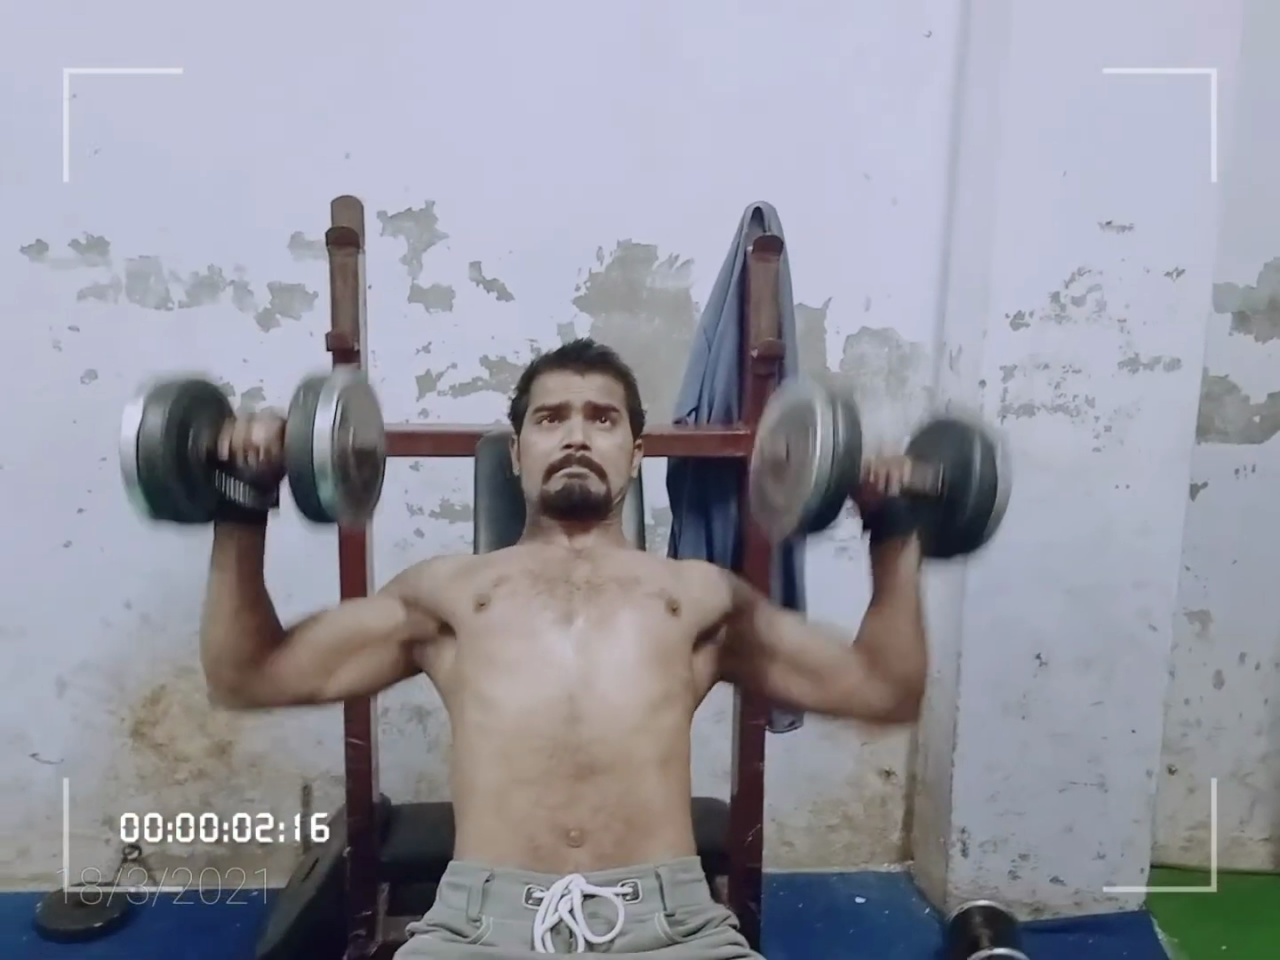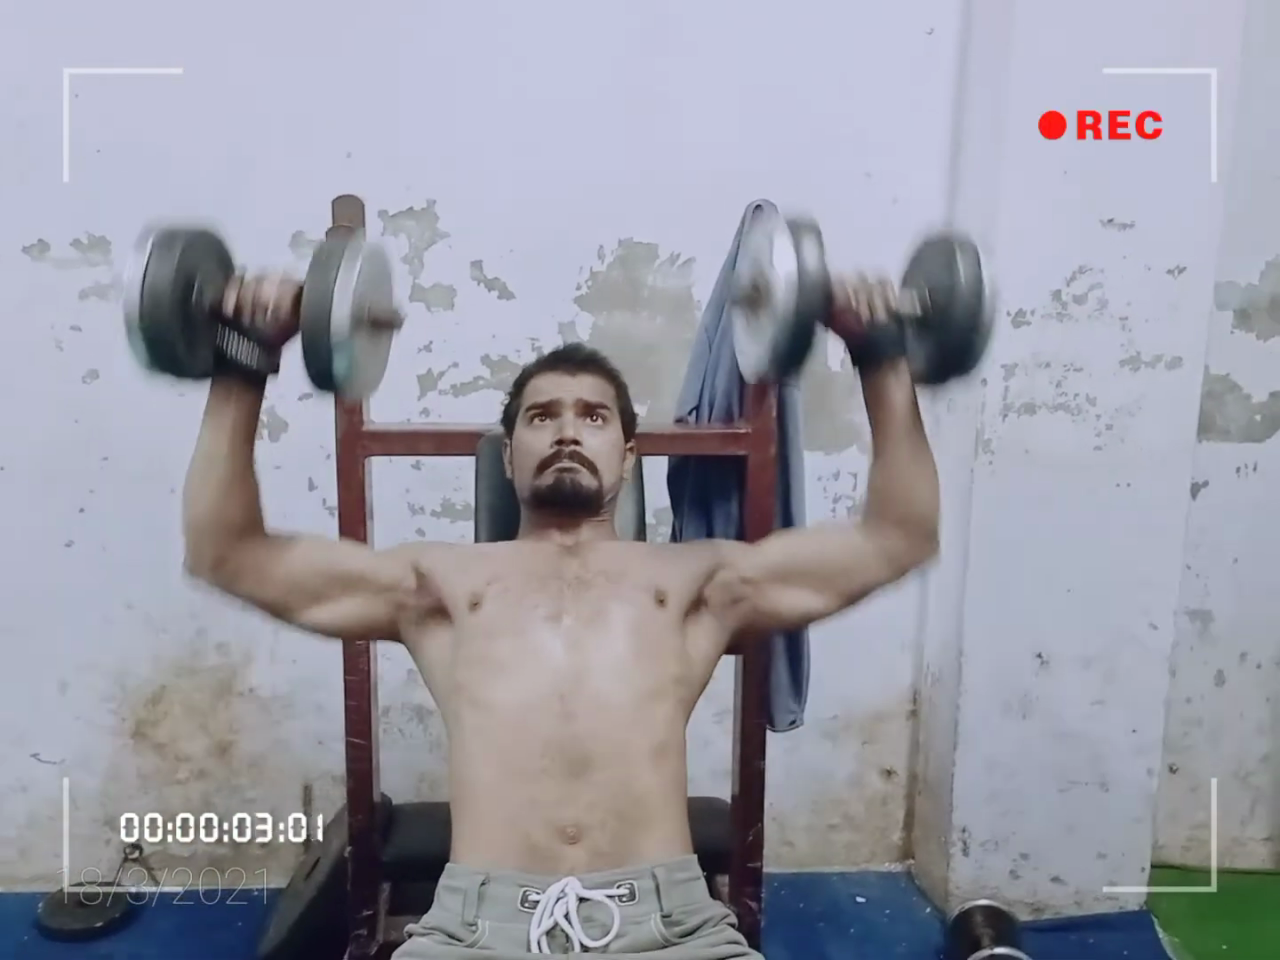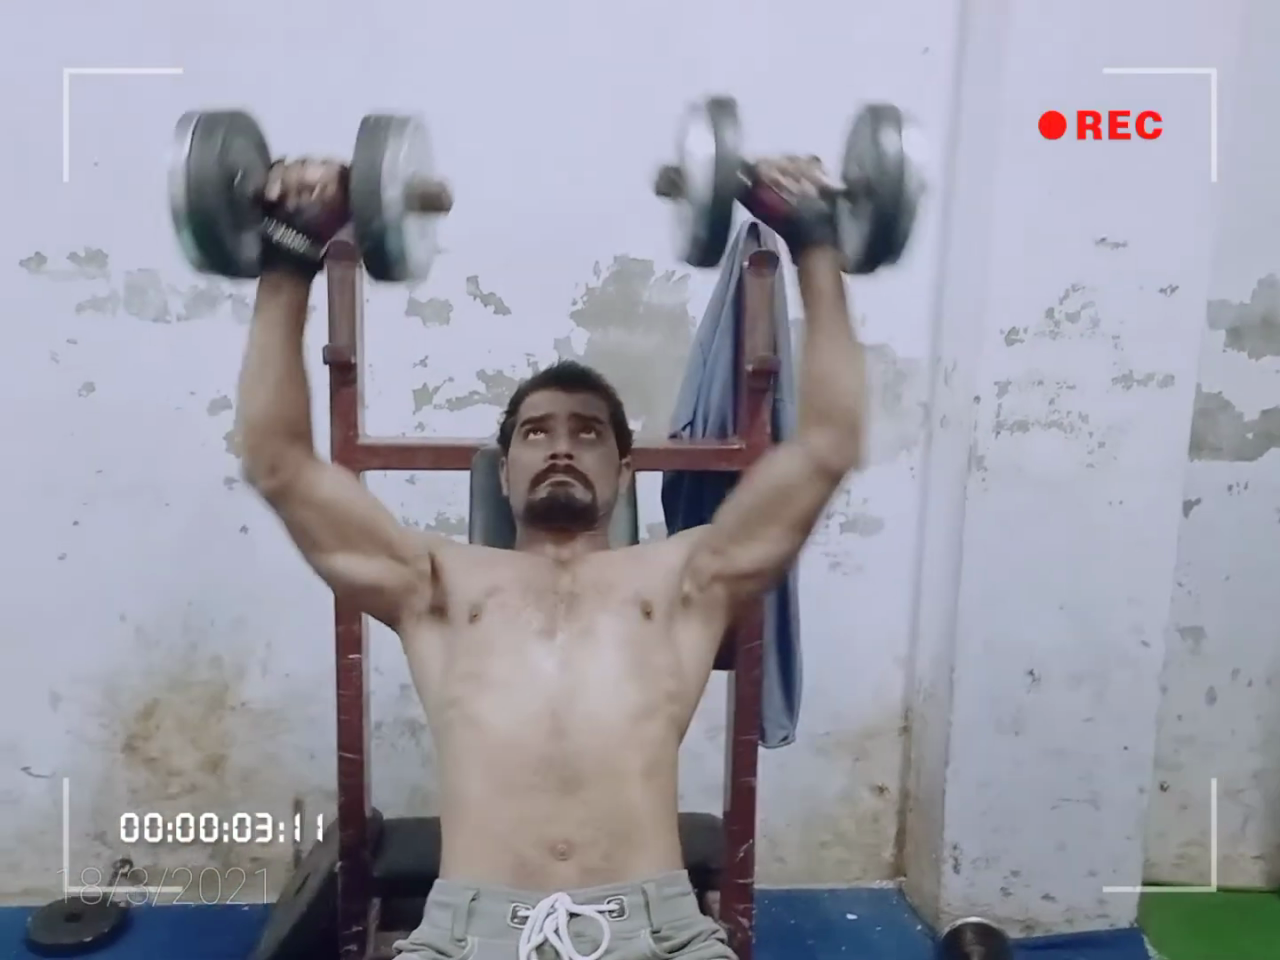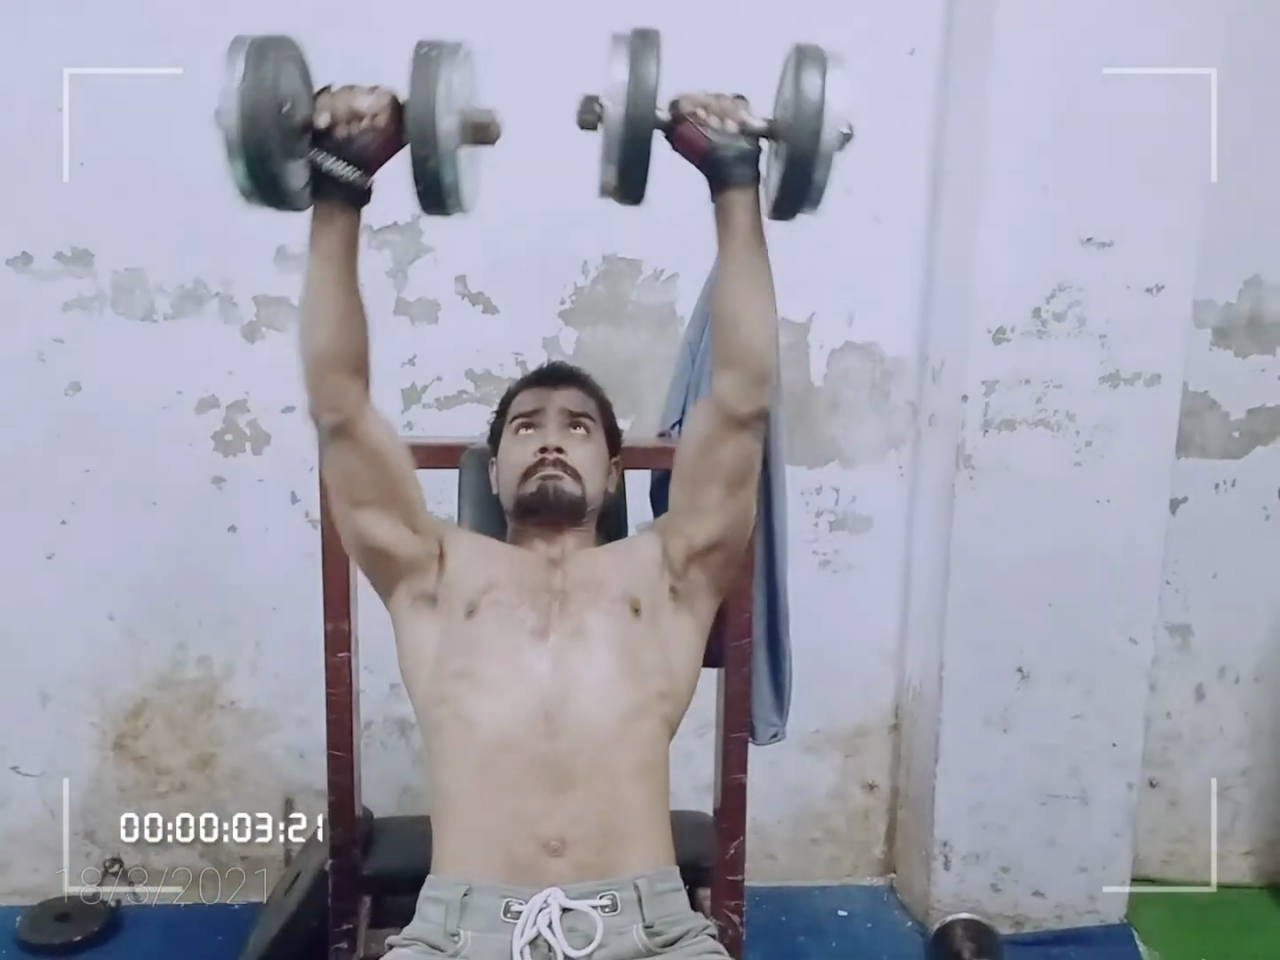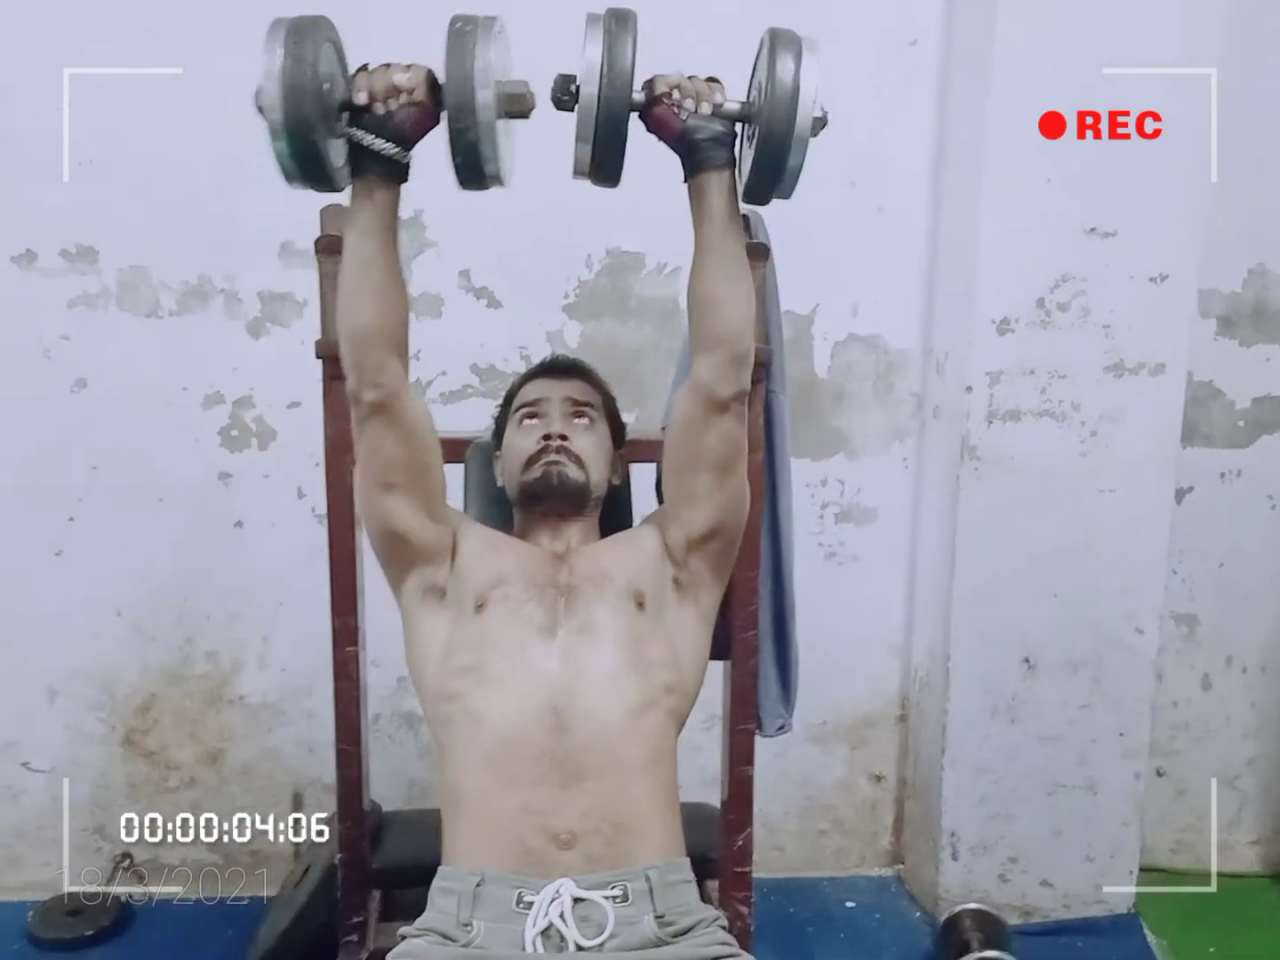
dt=0.4s
person 1, frame 1
left shoulder: (699, 593)
right shoulder: (446, 589)
left elbow: (886, 693)
right elbow: (245, 678)
left wrist: (892, 531)
right wrist: (244, 506)
person 1, frame 2
left shoulder: (694, 578)
right shoulder: (440, 581)
left elbow: (899, 541)
right elbow: (224, 555)
left wrist: (882, 361)
right wrist: (243, 366)
person 1, frame 3
left shoulder: (679, 579)
right shoulder: (441, 583)
left elbow: (829, 446)
right elbow: (277, 463)
left wrist: (815, 245)
right wrist: (289, 255)
person 1, frame 4
left shoulder: (664, 574)
right shoulder: (437, 574)
left elbow: (740, 399)
right elbow: (339, 402)
left wrist: (735, 185)
right wrist: (338, 187)
person 1, frame 5
left shoulder: (667, 565)
right shoulder: (447, 566)
left elbow: (720, 380)
right elbow: (376, 383)
left wrist: (709, 166)
right wrist: (377, 167)
